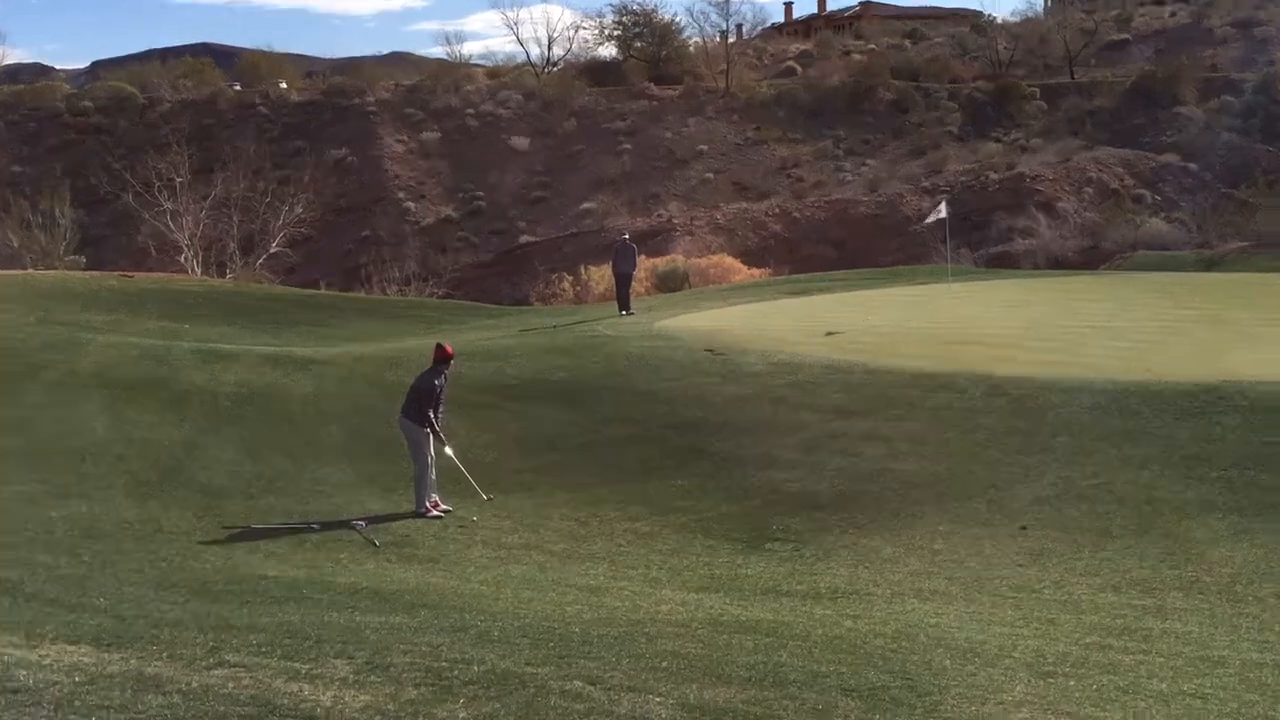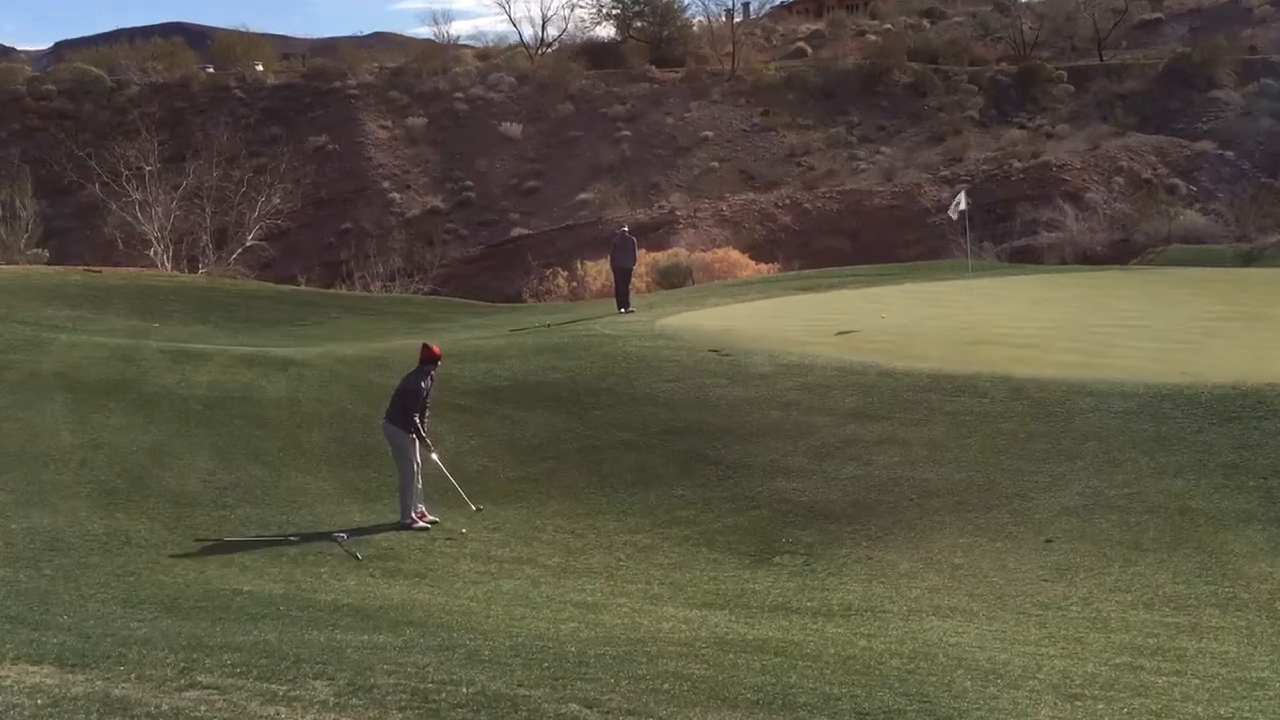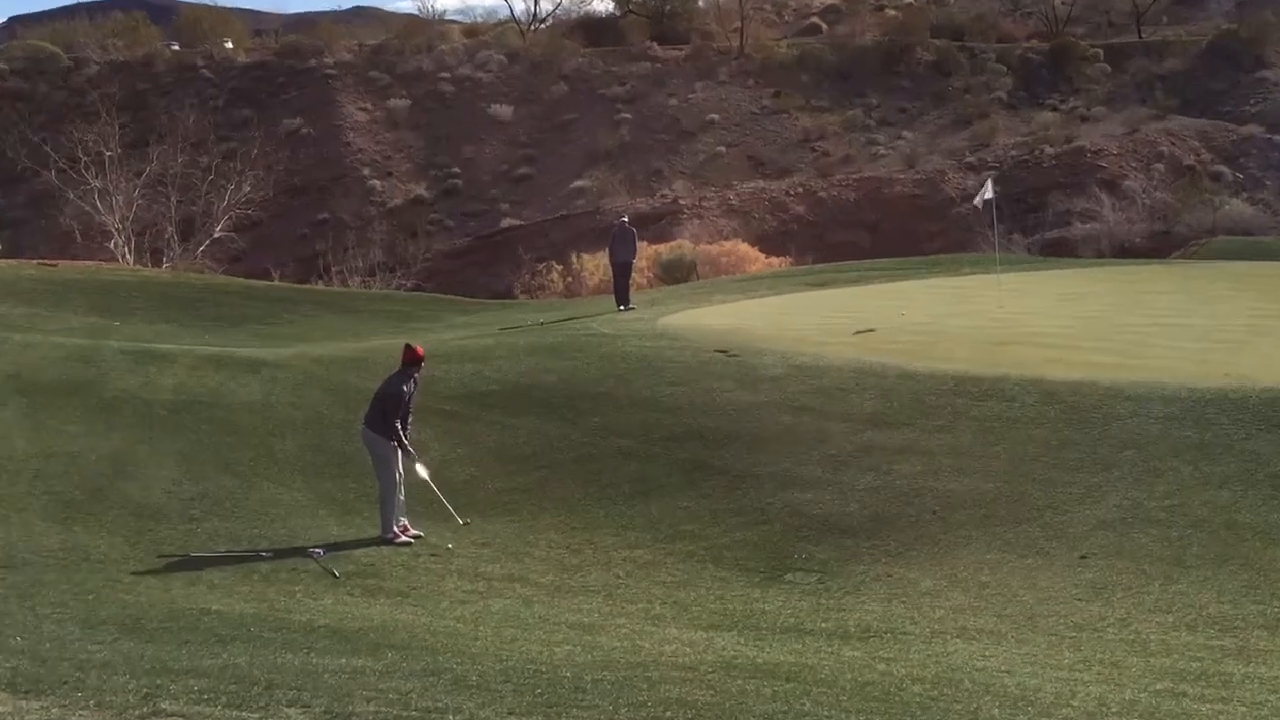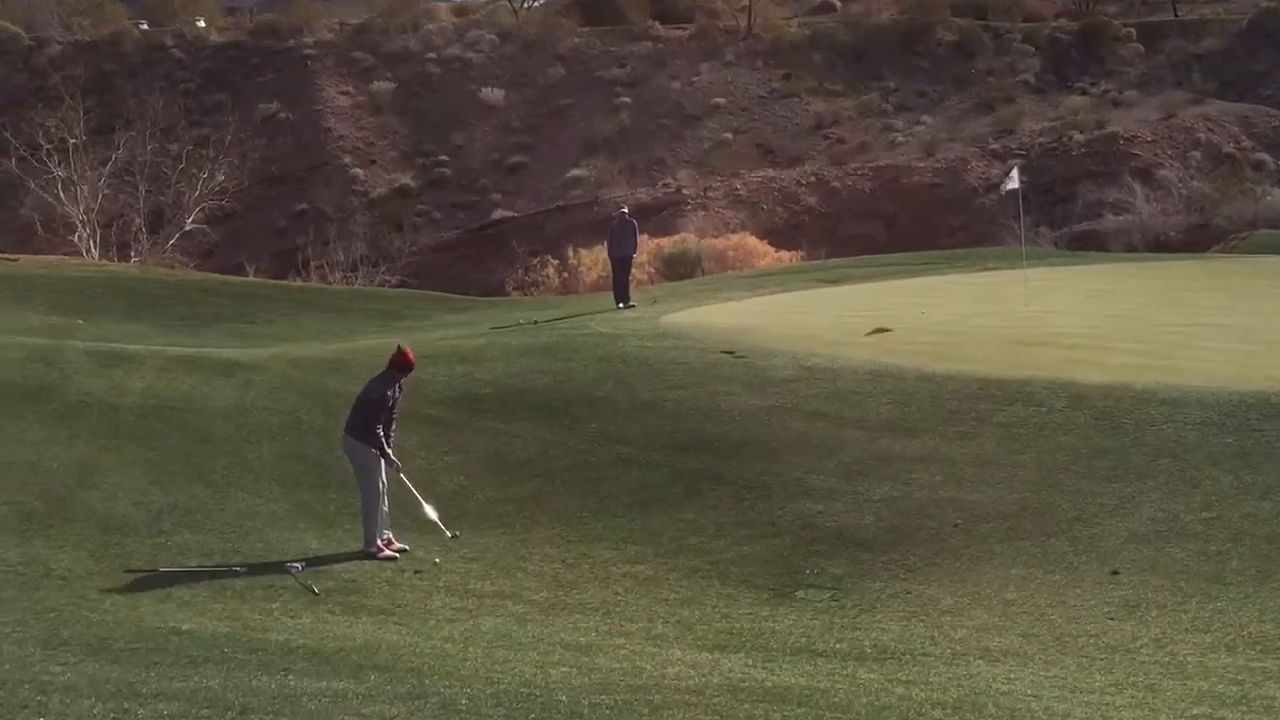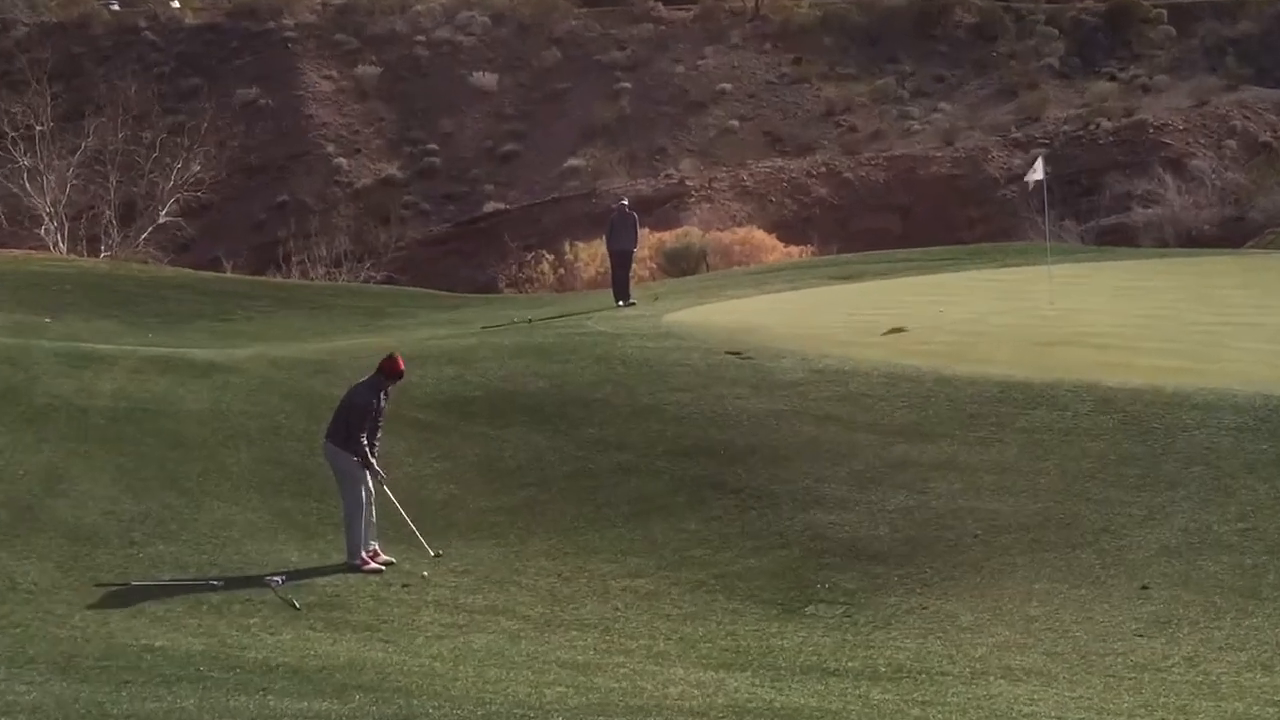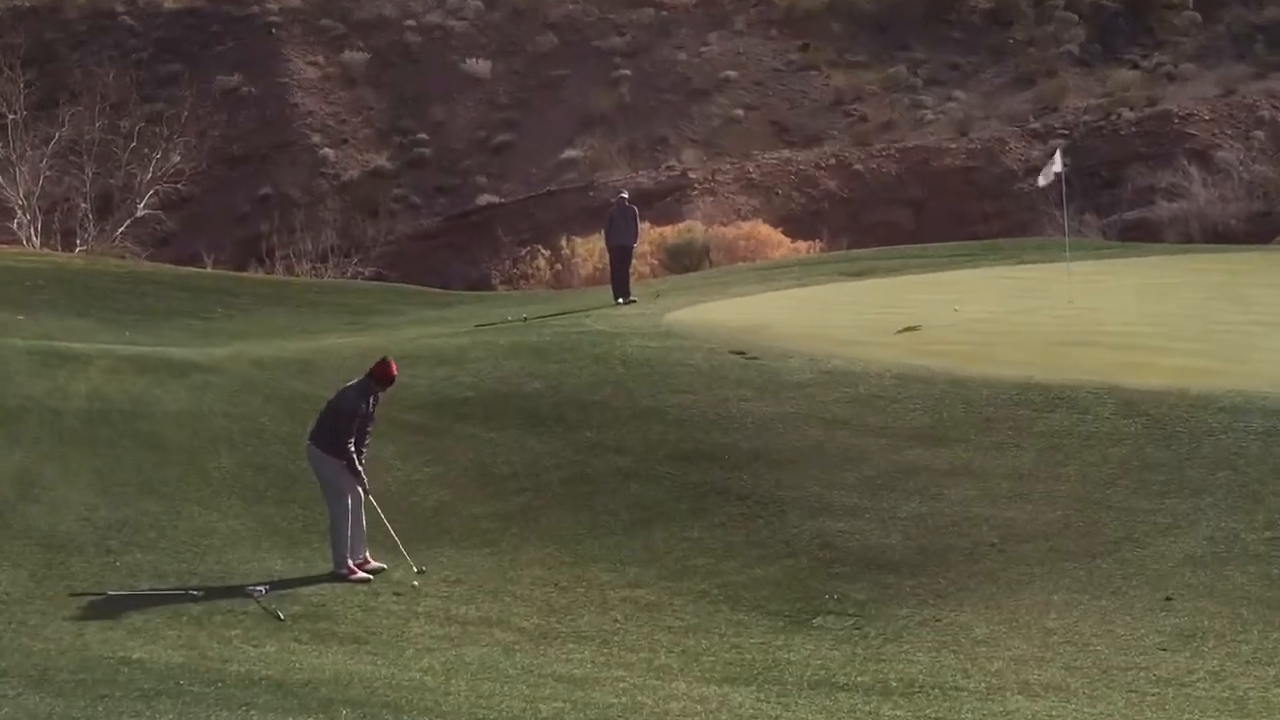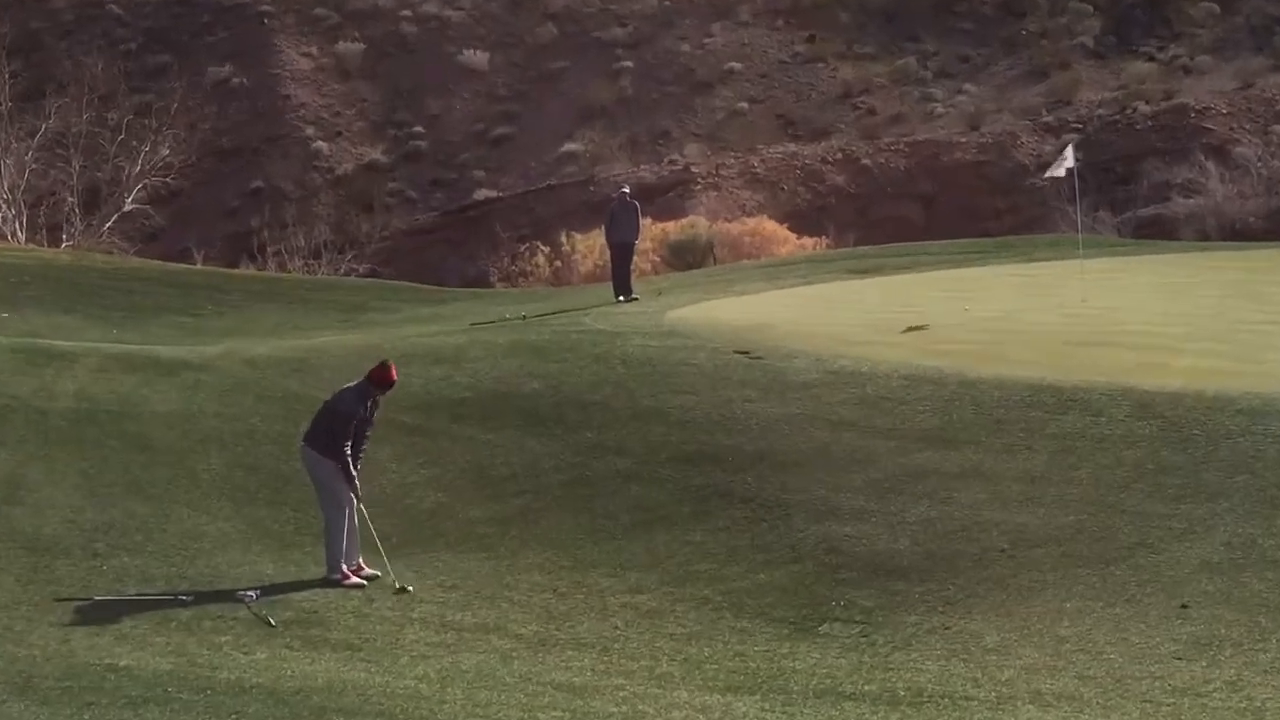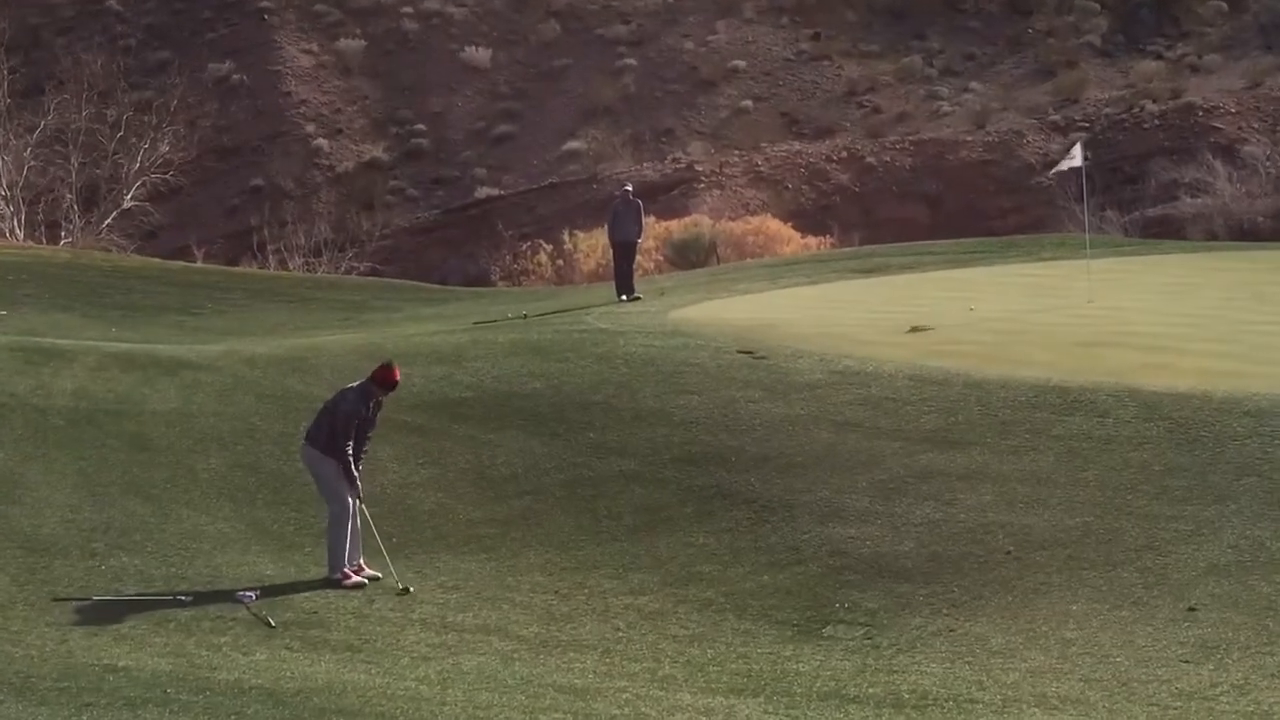
dt=0.2s
person 1, frame 1
right shoulder: (430, 382)
left elbow: (439, 403)
right elbow: (426, 411)
left wrist: (437, 426)
right wrist: (436, 432)
left hip: (422, 422)
right hip: (413, 423)
left knee: (430, 460)
right knee: (423, 462)
person 1, frame 2
left shoulder: (429, 377)
right shoulder: (416, 383)
left elbow: (424, 407)
right elbow: (412, 415)
left wrist: (423, 431)
right wrist: (422, 437)
left hip: (408, 427)
right hip: (397, 427)
left knee: (416, 467)
right knee: (408, 471)
left ankle: (418, 510)
right ankle: (407, 517)
person 1, frame 3
left shoulder: (412, 380)
right shoulder: (397, 387)
left elbow: (407, 412)
right elbow: (393, 421)
left wrist: (405, 439)
right wrist: (404, 445)
left hip: (389, 434)
right hip: (377, 434)
left knee: (398, 477)
right knee: (390, 481)
left ankle: (400, 523)
right ankle: (389, 531)
person 1, frame 4
left shoulder: (395, 385)
right shoulder: (380, 390)
left elbow: (390, 418)
right elbow: (374, 428)
left wrist: (388, 447)
right wrist: (386, 454)
left hip: (372, 441)
right hip: (359, 441)
left knee: (381, 488)
right knee: (372, 491)
left ankle: (384, 536)
right ankle: (372, 545)
person 1, frame 5
left shoulder: (382, 391)
right shoulder: (363, 396)
left elbow: (376, 426)
right elbow: (358, 436)
left wrist: (372, 456)
right wrist: (371, 464)
left hip: (355, 448)
right hip: (340, 448)
left knee: (367, 495)
right knee: (356, 499)
left ankle: (369, 548)
right ankle: (356, 556)
person 1, frame 6
left shoulder: (372, 396)
right shoulder: (352, 400)
left elbow: (364, 432)
right elbow: (346, 442)
left wrist: (359, 464)
right wrist: (357, 473)
left hip: (339, 452)
right hip: (324, 452)
left knee: (356, 498)
right knee: (342, 506)
left ankle: (359, 556)
right ankle: (343, 565)
person 1, frame 7
left shoulder: (371, 400)
right shoulder: (349, 402)
left elbow: (362, 436)
right elbow: (342, 444)
left wrist: (355, 468)
right wrist: (351, 477)
left hip: (334, 454)
right hip: (318, 453)
left knee: (349, 505)
right knee: (337, 508)
left ankle: (352, 562)
right ankle: (336, 570)
person 1, frame 8
left shoulder: (375, 400)
right shoulder: (351, 401)
left elbow: (364, 437)
right elbow: (344, 444)
left wrist: (356, 470)
right wrist: (352, 478)
left hip: (335, 453)
right hip: (319, 451)
left knee: (351, 505)
right knee: (341, 507)
left ankle: (353, 562)
right ankle: (338, 570)
